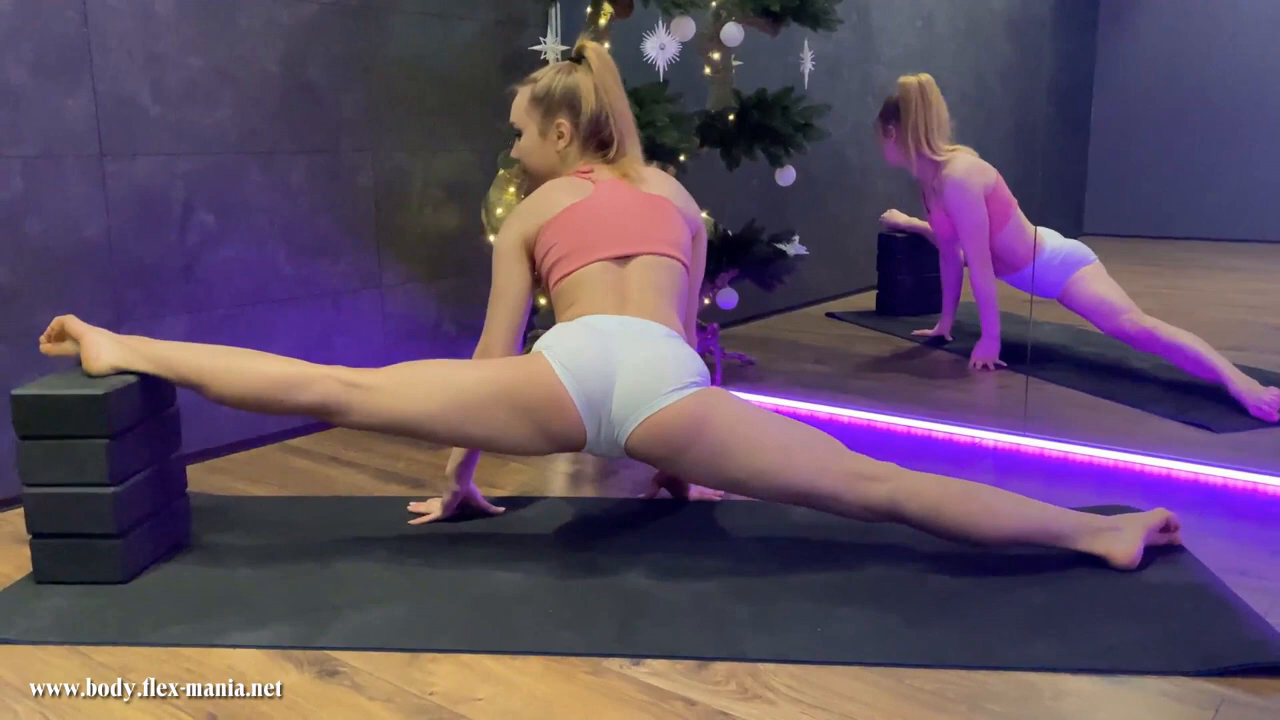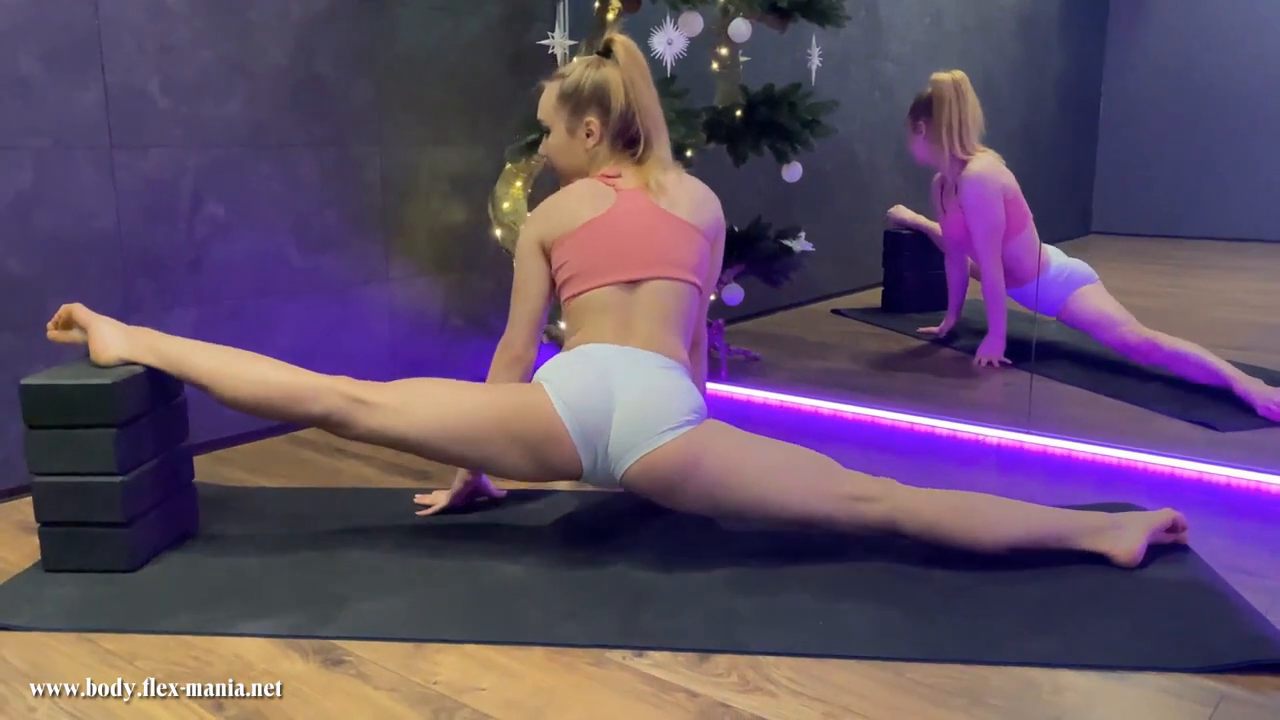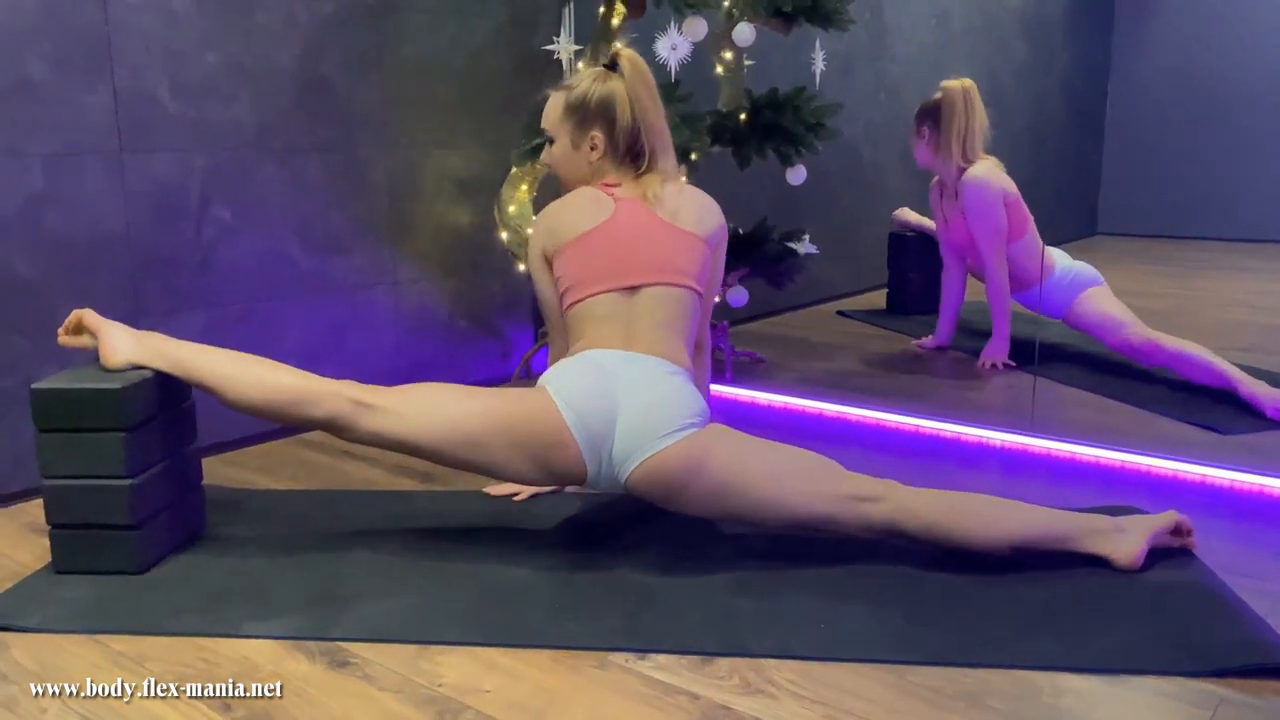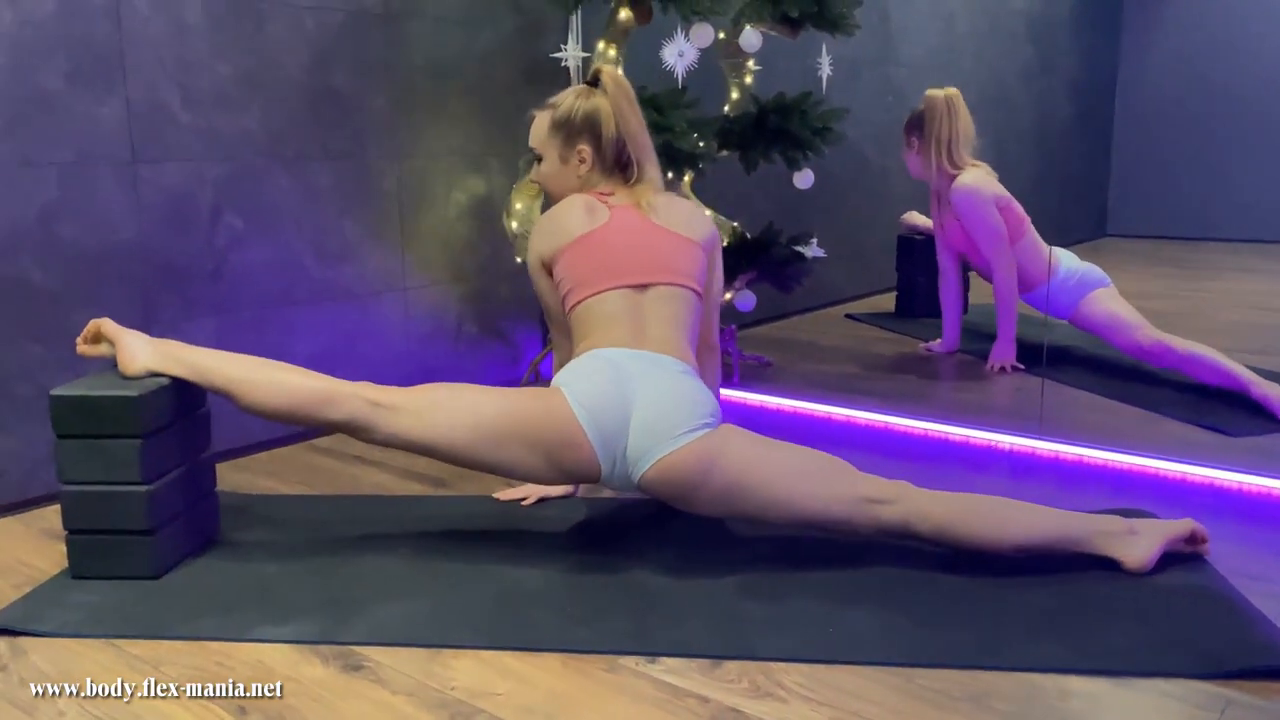
dt=0.3s
person 1, frame 1
left shoulder: (529, 213)
right shoulder: (676, 196)
left elbow: (493, 353)
left wrist: (460, 478)
right wrist: (684, 464)
left hip: (572, 373)
right hip: (664, 383)
left knee: (340, 389)
right knee: (873, 487)
left ankle: (122, 352)
right ankle: (1102, 532)
person 1, frame 2
left shoulder: (551, 213)
right shoulder: (701, 199)
left elbow: (514, 353)
left wrist: (470, 473)
right wrist: (685, 462)
left hip: (570, 404)
right hip: (660, 417)
left knee: (342, 402)
right knee: (873, 502)
person 1, frame 3
left shoulder: (555, 219)
right shoulder: (703, 208)
left wrist: (548, 468)
right wrist: (686, 455)
left hip: (574, 407)
right hip: (663, 423)
left knee: (346, 406)
right knee: (877, 505)
left ankle: (135, 346)
person 1, frame 4
left shoulder: (553, 227)
right shoulder: (696, 219)
left wrist: (564, 468)
right wrist: (689, 452)
left hip: (586, 407)
right hip: (676, 418)
left knee: (362, 404)
right knee: (888, 505)
left ankle: (156, 353)
person 2, frame 1
left shoulder: (958, 177)
right shoulder: (929, 178)
left elbow: (980, 266)
right elbow: (949, 251)
left wrist: (990, 339)
right wrist: (946, 318)
left hip: (1056, 263)
right hip: (1026, 262)
left knee: (1134, 328)
left ankle: (1239, 383)
right ankle: (908, 224)
person 2, frame 2
left shoulder: (980, 177)
right shoulder: (943, 183)
left elbow: (990, 264)
right elbow: (956, 253)
left wrist: (996, 337)
right wrist: (951, 317)
left hip: (1059, 282)
right hip: (1027, 280)
left knee: (1136, 341)
left ankle: (1246, 385)
right ankle: (915, 221)
person 2, frame 3
left shoulder: (978, 182)
right shoulder: (940, 188)
left elbow: (996, 268)
right elbow: (954, 262)
left wrist: (1000, 340)
right wrist: (943, 333)
left hip: (1063, 285)
right hip: (1030, 282)
left knee: (1141, 343)
person 2, frame 4
left shoulder: (968, 190)
right shoulder: (941, 192)
left elbow: (1004, 270)
right elbow: (948, 267)
left wrist: (1006, 342)
right wrist: (949, 339)
left hip: (1068, 285)
right hip: (1043, 280)
left knee: (1150, 345)
